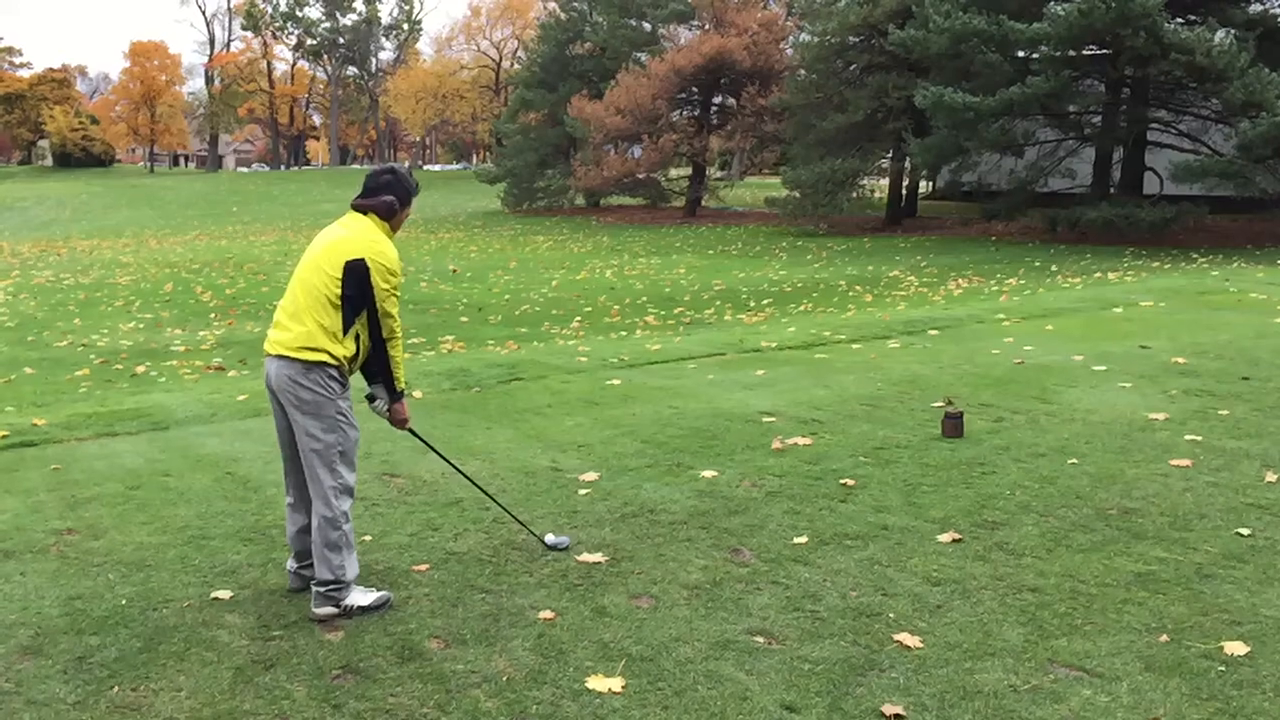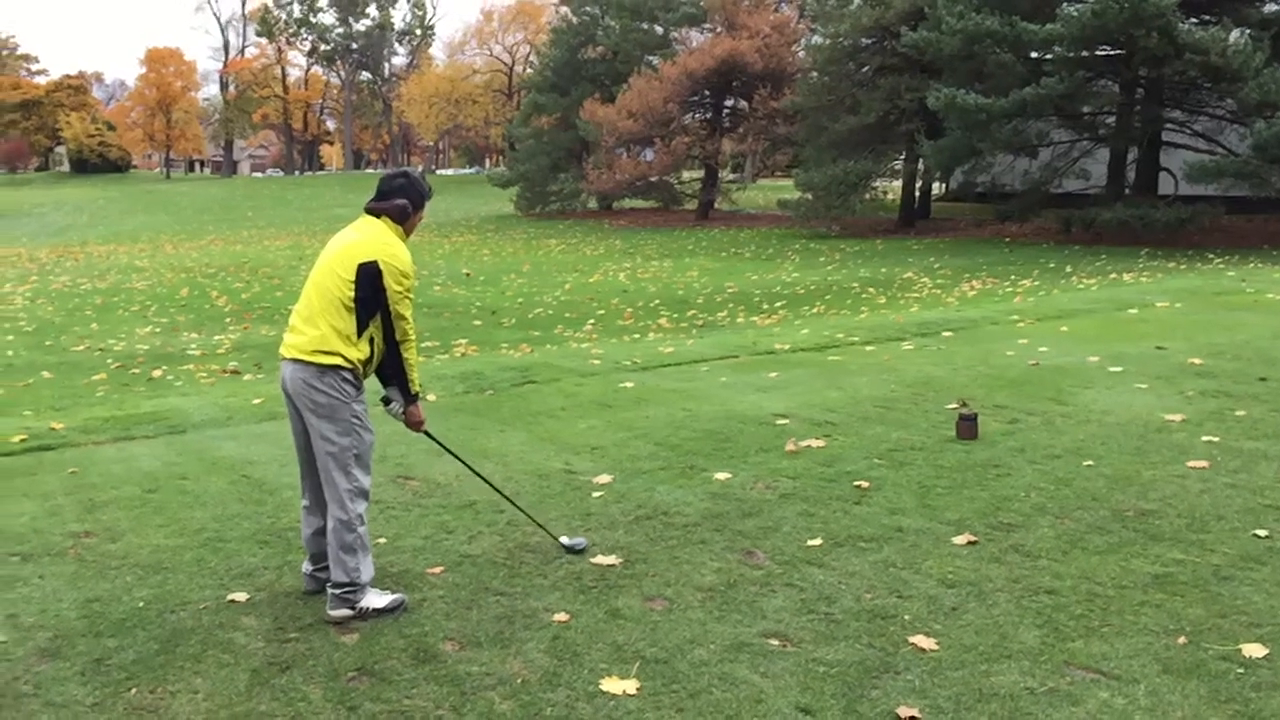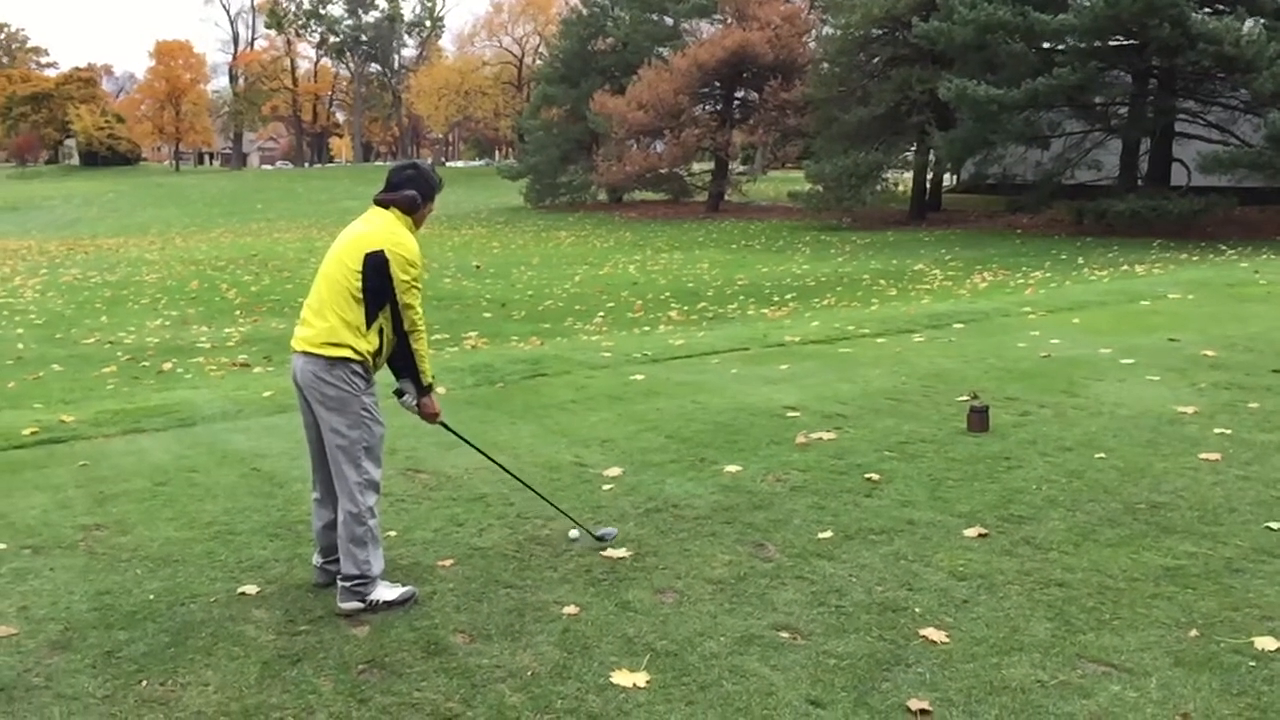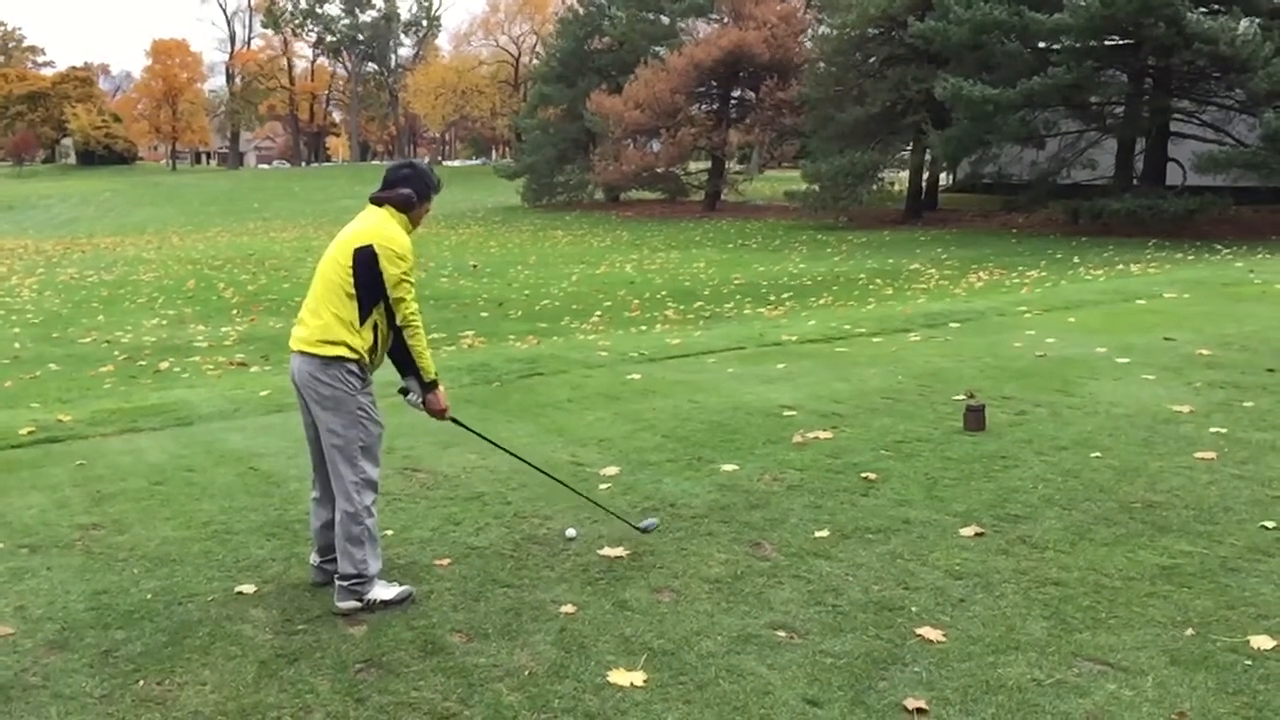
dt=1s
person 1, frame 1
left shoulder: (339, 232)
right shoulder: (378, 250)
right elbow: (383, 329)
left wrist: (375, 385)
right wrist: (394, 394)
left hip: (280, 360)
right hip: (313, 370)
left knee: (304, 476)
right knee: (332, 483)
left ankle: (305, 565)
right ankle: (334, 590)
person 1, frame 2
left shoulder: (354, 235)
right shoulder: (390, 253)
right elbow: (398, 331)
left wrist: (391, 389)
right wrist: (409, 397)
left hip: (297, 363)
right hip: (328, 373)
left knee: (320, 479)
right knee: (347, 485)
left ankle: (320, 567)
right ankle: (349, 592)
person 1, frame 3
left shoulder: (366, 226)
right shoulder: (398, 243)
right elbow: (407, 323)
left wrist: (405, 381)
right wrist: (424, 388)
left hip: (308, 357)
right hip: (339, 366)
left knee: (331, 472)
right knee: (358, 478)
left ankle: (330, 560)
right ankle: (359, 585)
person 1, frame 4
left shoulder: (366, 226)
right shoulder: (390, 238)
left elbow: (380, 316)
right elbow: (403, 319)
left wrist: (412, 380)
right wrist: (429, 384)
left hip: (308, 357)
right hip: (336, 364)
left knee: (331, 471)
right knee: (356, 477)
left ankle: (328, 560)
right ankle: (357, 584)
